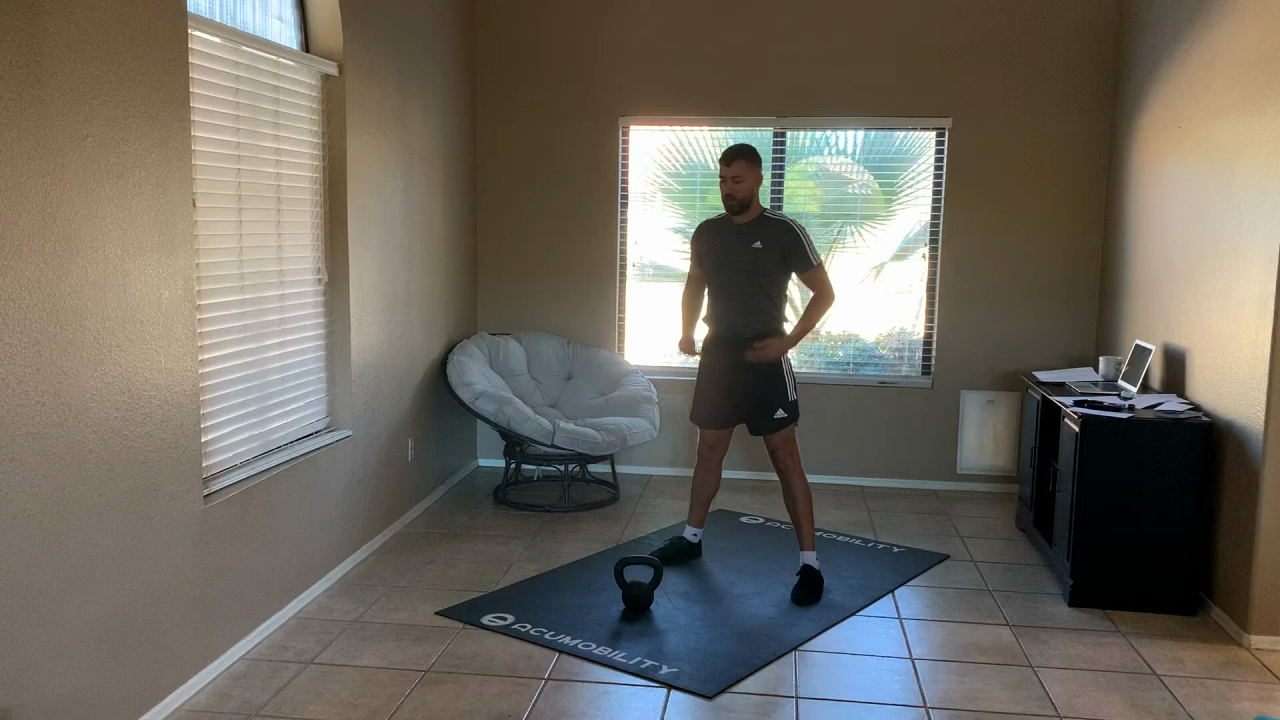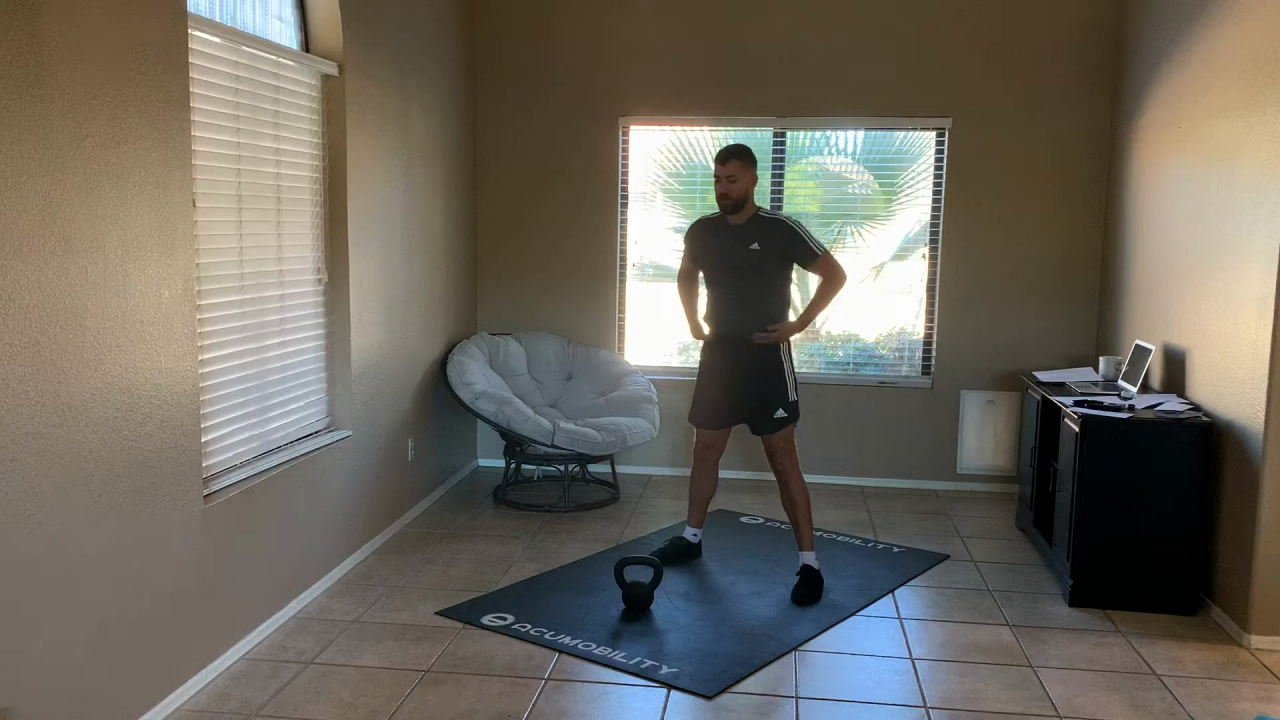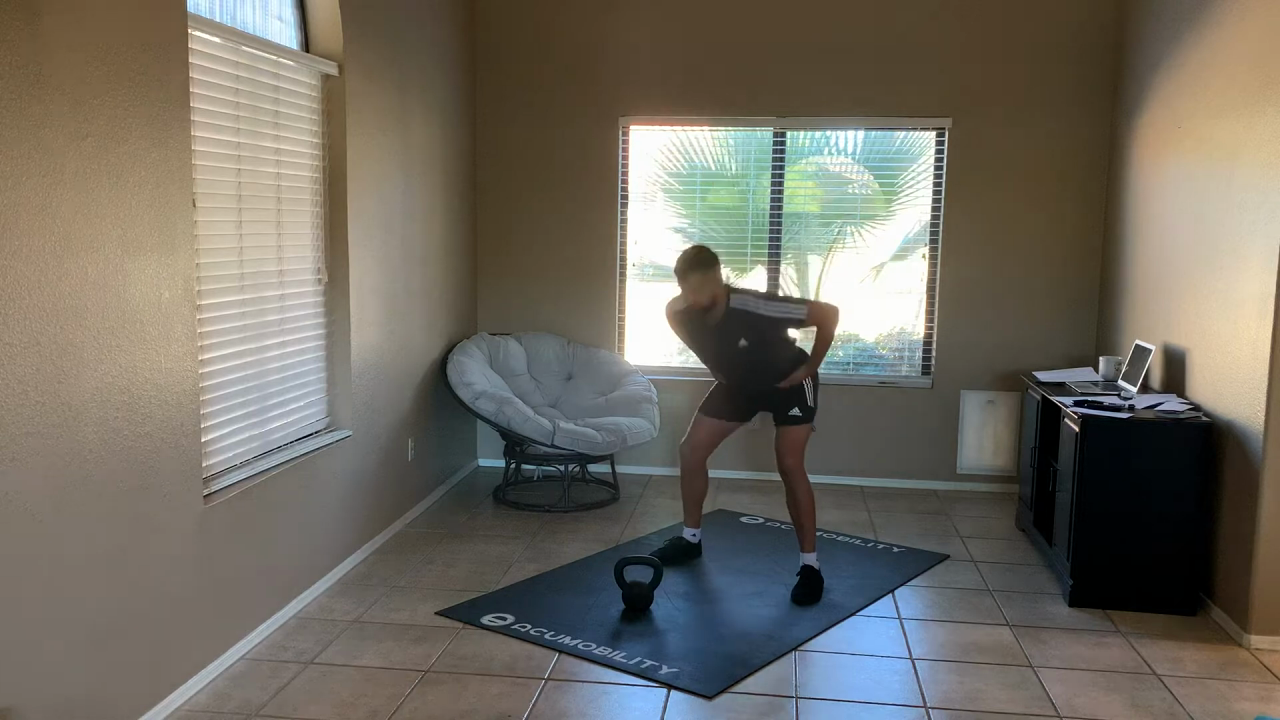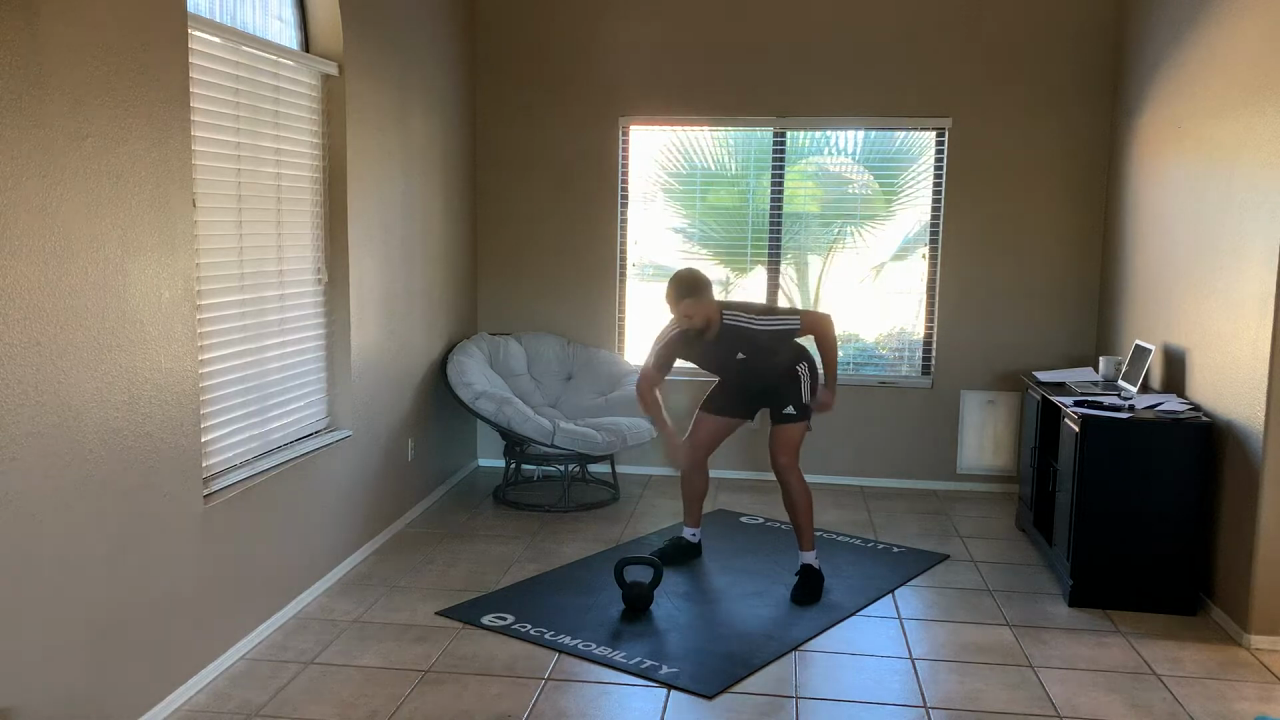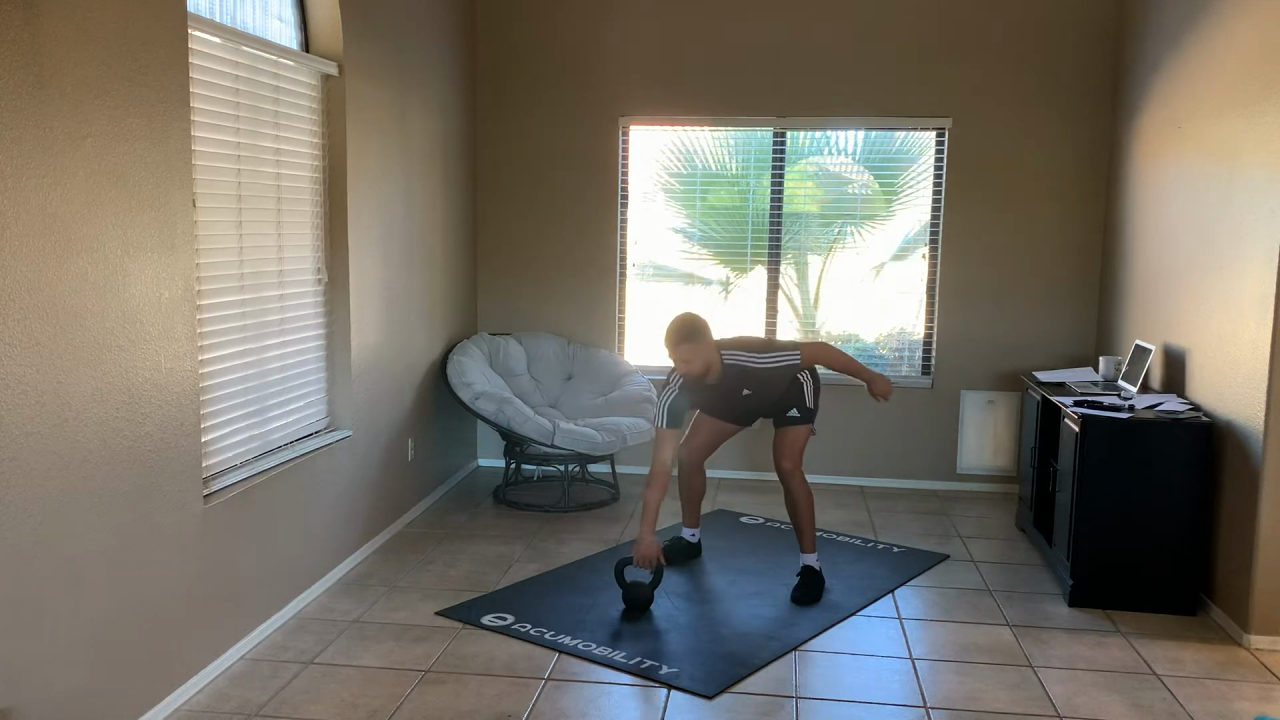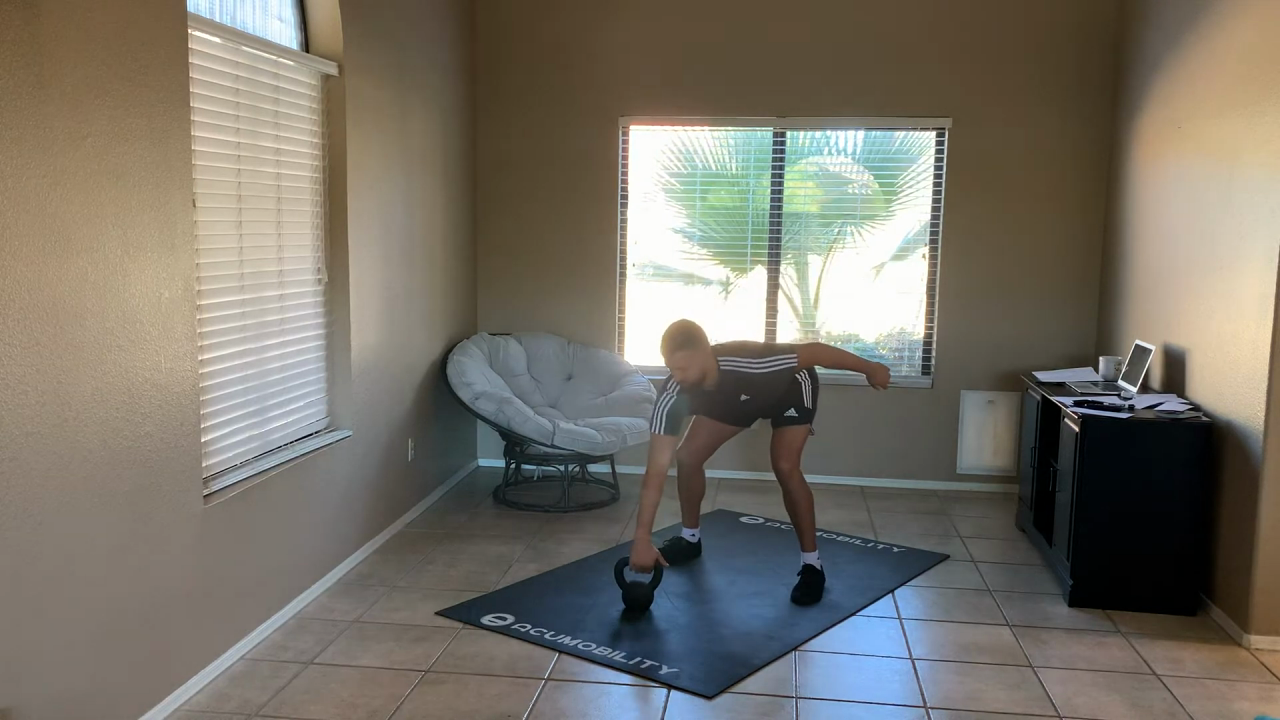
dt=0.4s
person 1, frame 1
left shoulder: (783, 231)
right shoulder: (707, 232)
left elbow: (823, 292)
right elbow: (695, 285)
left wrist: (789, 339)
right wrist: (687, 330)
left hip: (764, 358)
right hip: (717, 353)
left knee: (784, 458)
right knee: (708, 450)
left ankle: (809, 563)
right ankle: (692, 537)
person 1, frame 2
left shoulder: (780, 230)
right shoulder: (701, 232)
left elbow: (835, 275)
right elbow: (687, 276)
left wrist: (799, 324)
right wrist: (693, 322)
left hip: (766, 357)
right hip: (717, 355)
left knee: (782, 460)
right knee: (706, 452)
left ankle: (809, 563)
right ankle: (691, 537)
person 1, frame 3
left shoulder: (758, 308)
right shoulder: (682, 310)
left elbow: (829, 314)
left wrist: (810, 367)
left hip: (788, 382)
right hip: (736, 384)
left knee: (789, 464)
right knee: (691, 450)
left ankle: (810, 566)
right ankle: (690, 539)
person 1, frame 4
left shoulder: (751, 320)
right shoulder: (676, 336)
left elbow: (822, 322)
right elbow: (646, 383)
left wrist: (829, 386)
right wrist: (668, 433)
left hip: (788, 378)
right hip: (738, 382)
left knee: (784, 463)
right knee: (692, 450)
left ankle: (810, 565)
right ankle: (690, 539)
person 1, frame 5
left shoulder: (752, 358)
right shoulder: (676, 391)
left elbow: (819, 350)
right elbow: (662, 463)
left wrist: (871, 378)
right wrist: (646, 533)
left hip: (792, 388)
left knee: (787, 467)
right knee: (689, 454)
left ankle: (810, 567)
right ankle: (690, 539)
person 1, frame 6
left shoulder: (749, 363)
right shoulder: (672, 396)
left elbow: (814, 351)
right elbow: (656, 469)
left wrist: (869, 368)
right wrist: (642, 539)
left hip: (790, 388)
left knee: (785, 467)
right knee: (687, 456)
left ankle: (812, 565)
right ankle: (690, 539)
